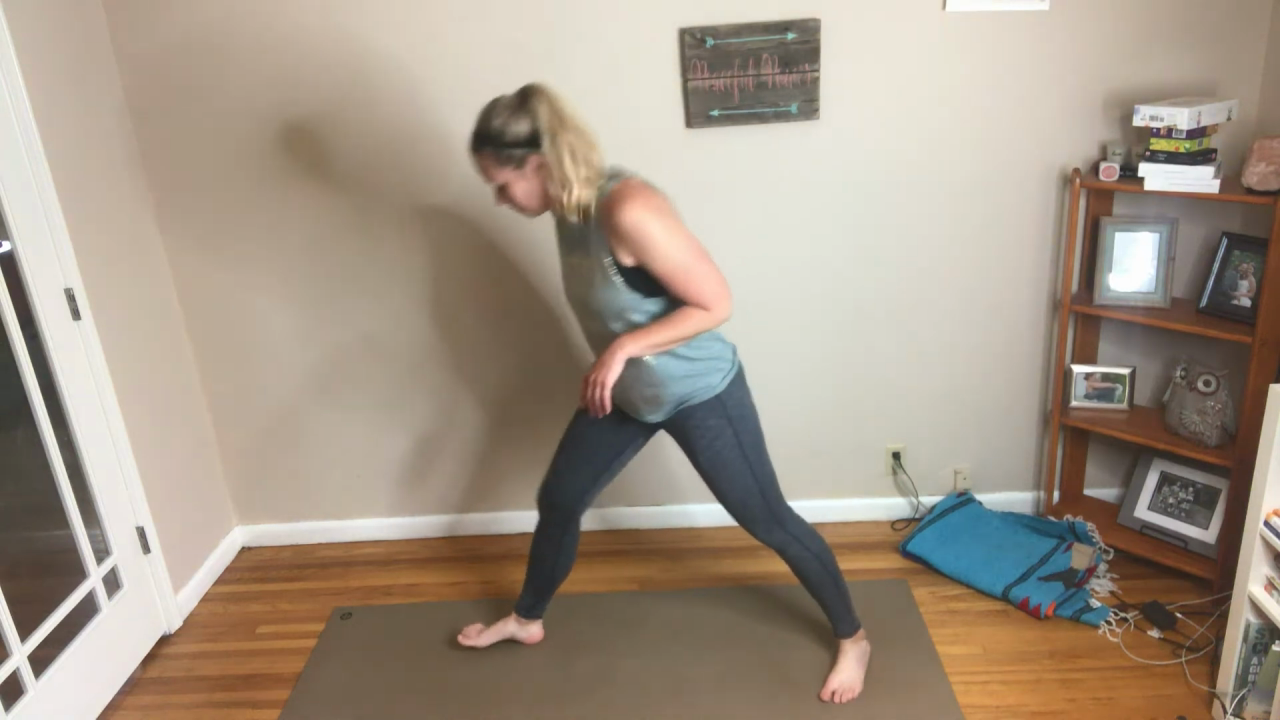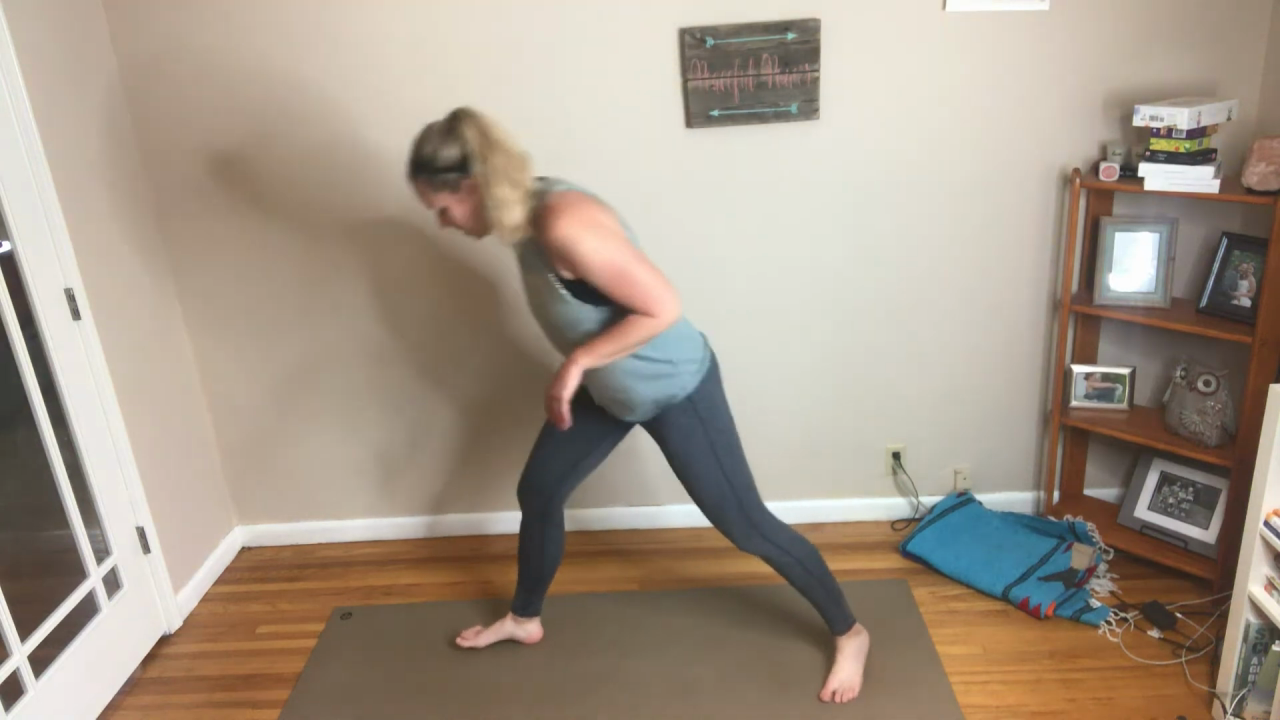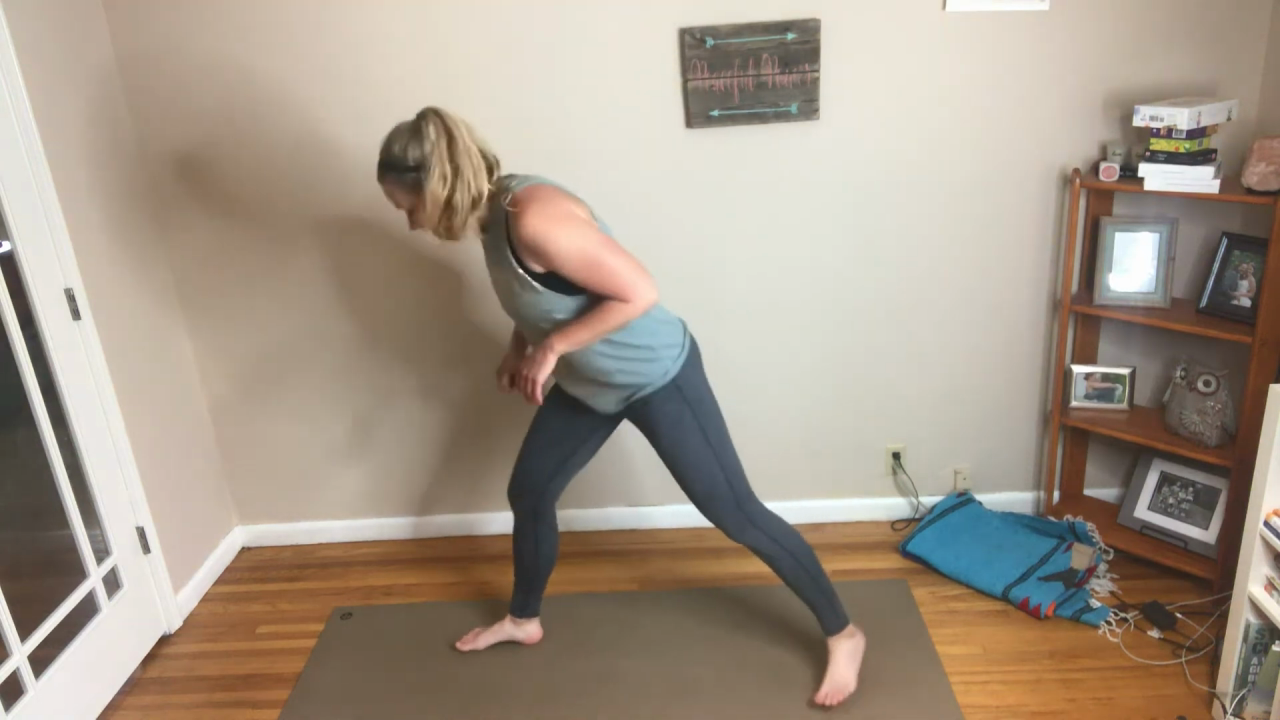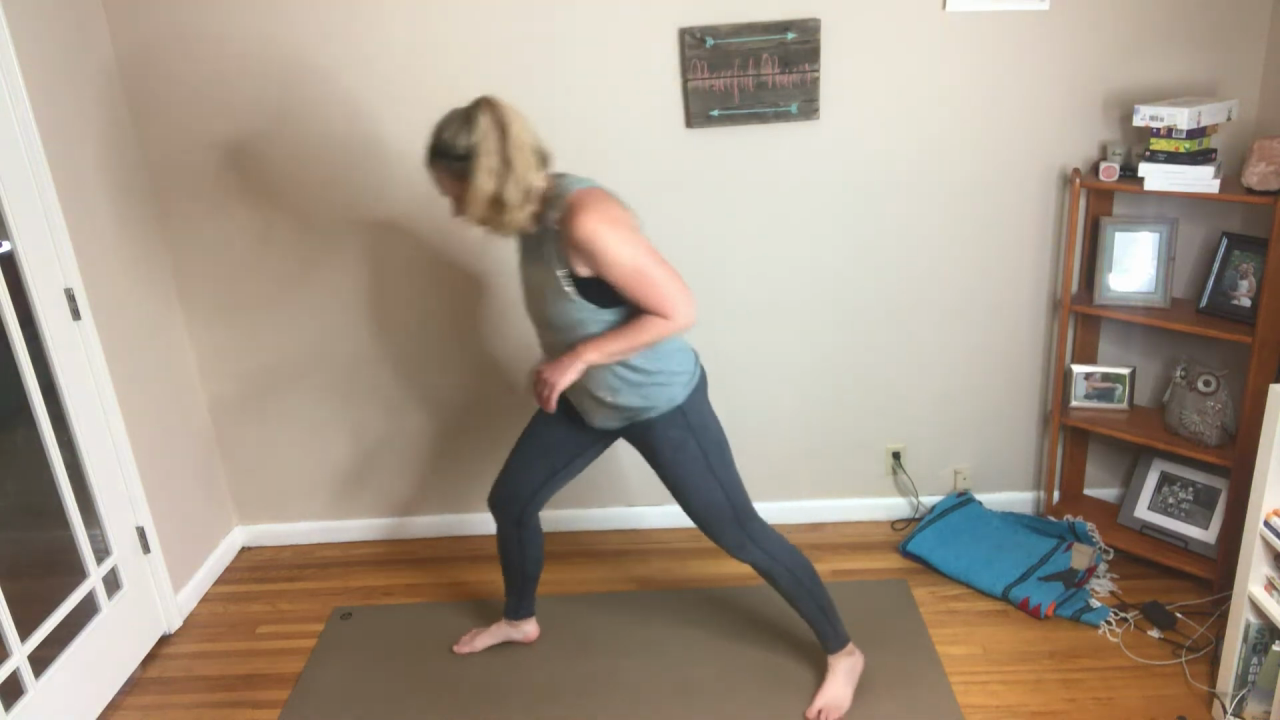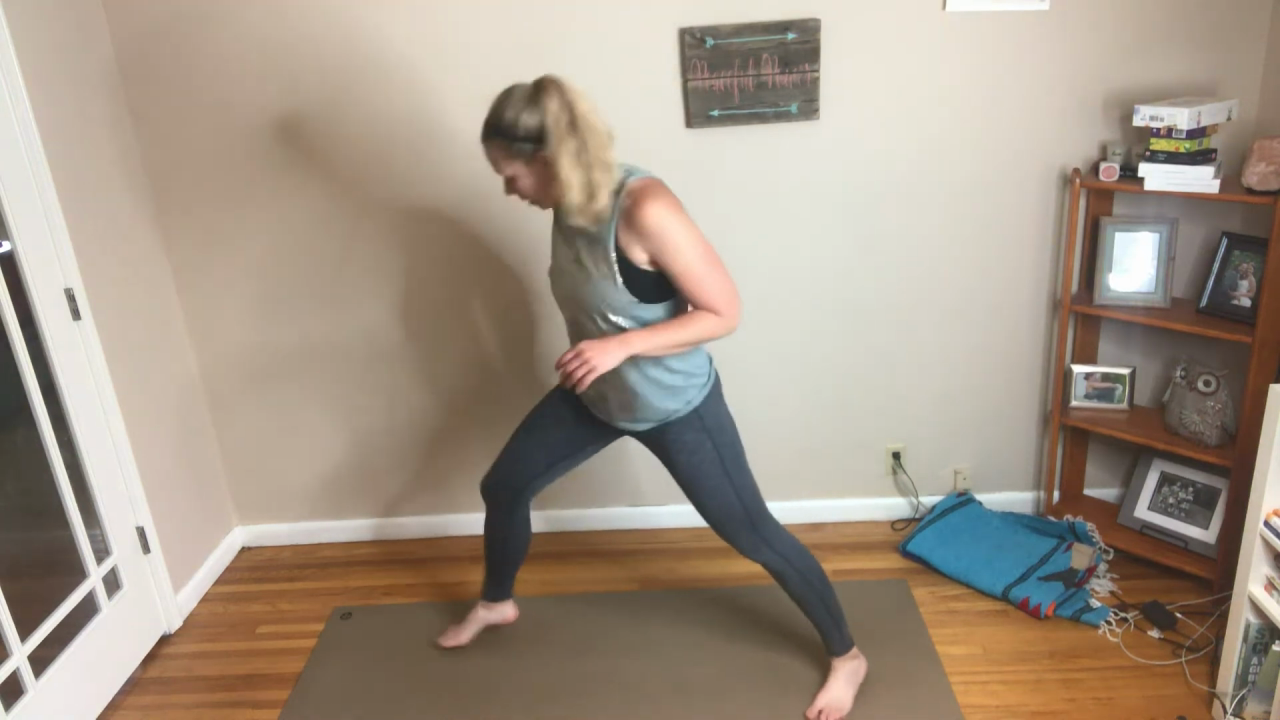
dt=0.2s
person 1, frame 1
left shoulder: (625, 210)
right shoulder: (569, 206)
left elbow: (713, 303)
left wrist: (621, 350)
left hip: (701, 390)
right hip: (628, 392)
left knee: (769, 521)
right knee: (558, 498)
left ankle: (852, 639)
right ankle: (526, 619)
person 1, frame 2
left shoulder: (562, 224)
right shoulder: (521, 214)
left elbow: (660, 308)
left wrist: (577, 362)
right wrist: (575, 369)
left hip: (676, 387)
right hip: (607, 388)
left knee: (745, 526)
right knee: (537, 491)
left ankle: (848, 635)
right ankle: (523, 618)
person 1, frame 3
left shoulder: (532, 216)
right shoulder: (492, 212)
left elbow: (637, 292)
left wrist: (552, 348)
right wrist: (520, 346)
left hip: (657, 376)
right hip: (584, 382)
left knee: (739, 515)
right knee: (529, 493)
left ankle: (843, 636)
right ankle: (523, 619)
person 1, frame 4
left shoulder: (585, 219)
right shoulder: (531, 214)
left elbow: (674, 311)
left wrist: (579, 358)
right wrist: (555, 363)
left hip: (661, 401)
right hip: (587, 399)
left knee: (740, 533)
right knee: (511, 499)
left ankle: (843, 654)
right ankle: (519, 619)
person 1, frame 5
left shoulder: (646, 208)
right shoulder: (569, 200)
left elbow: (723, 313)
left wrist: (622, 346)
right wrist: (594, 352)
left hip: (674, 404)
right hip: (593, 395)
left knee: (754, 535)
right knee: (502, 487)
left ankle: (847, 657)
right ankle: (496, 602)
